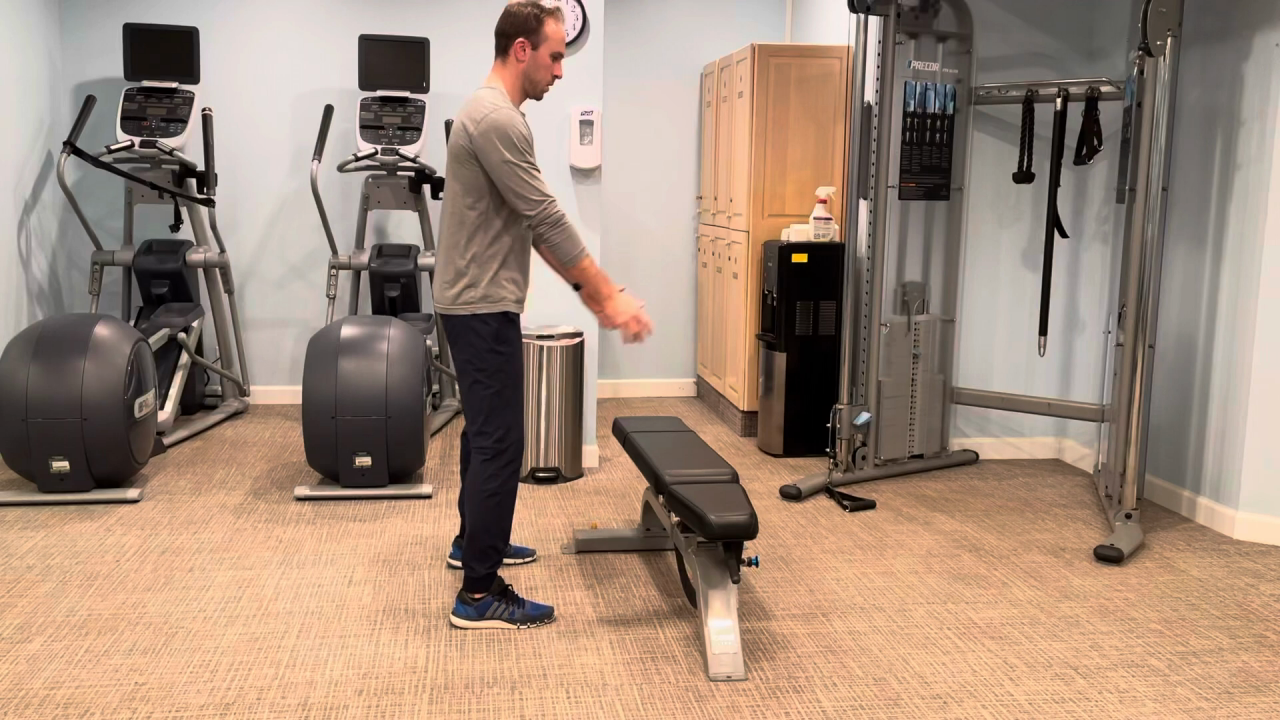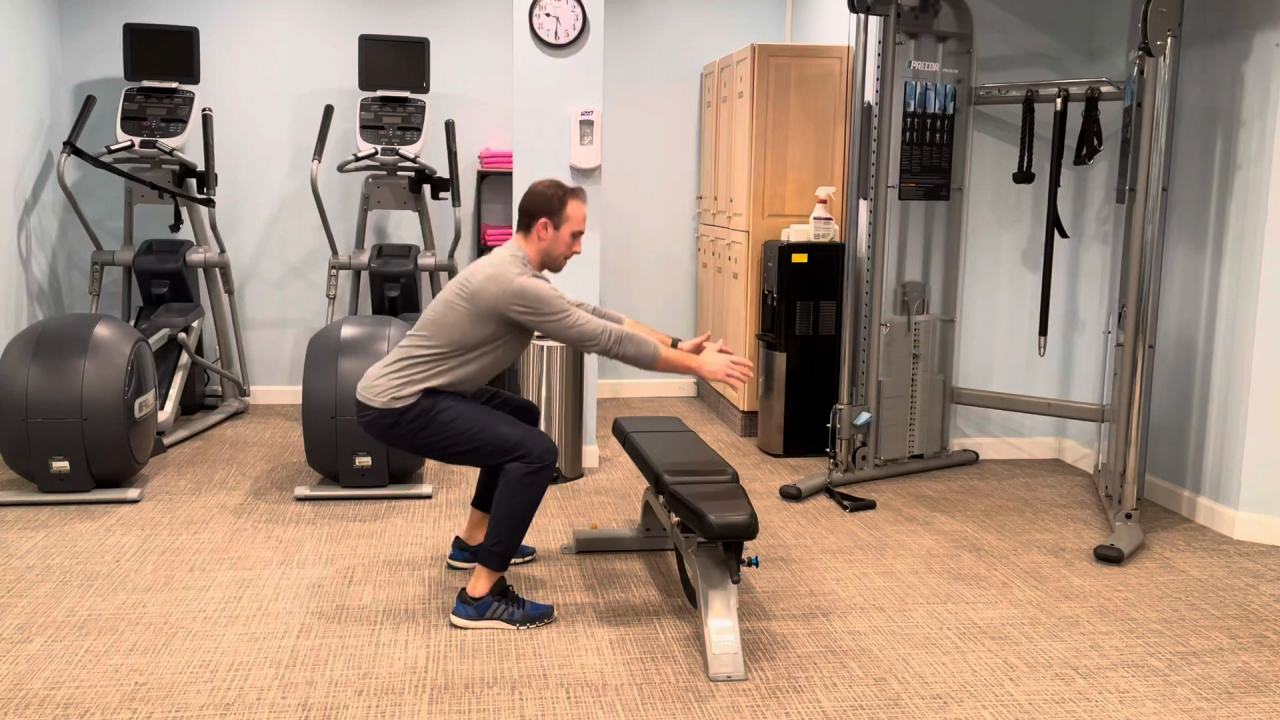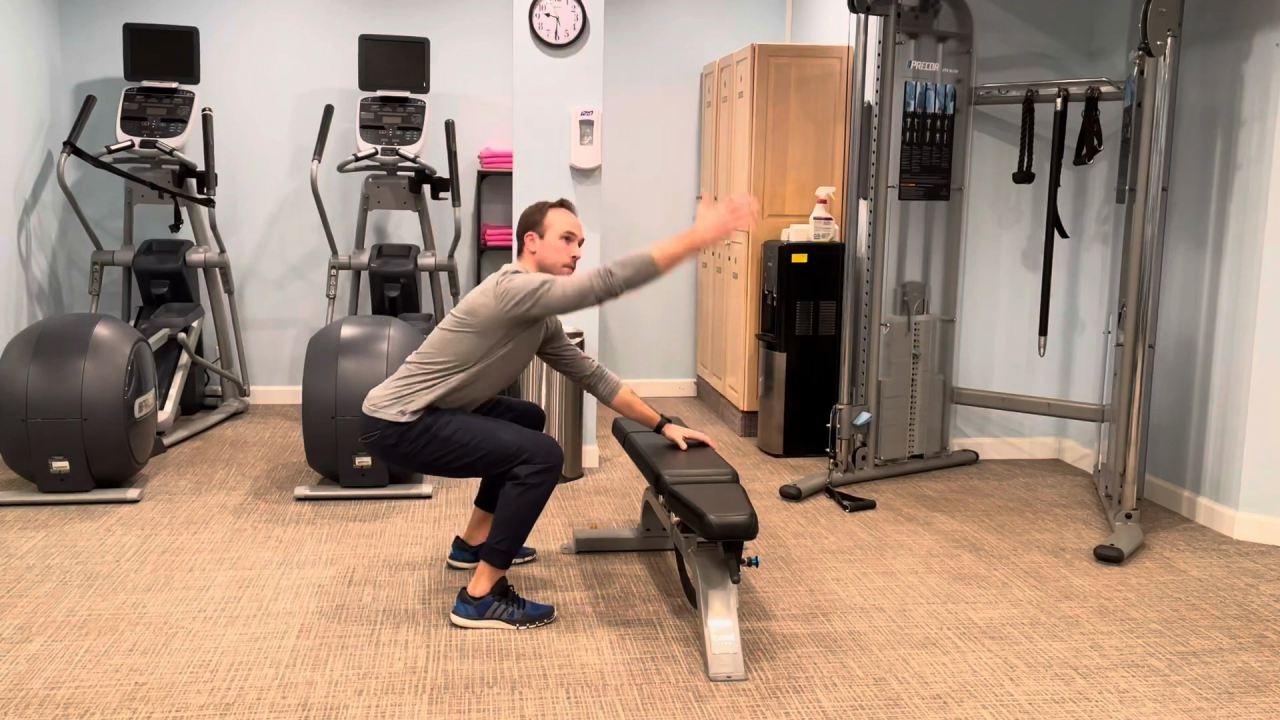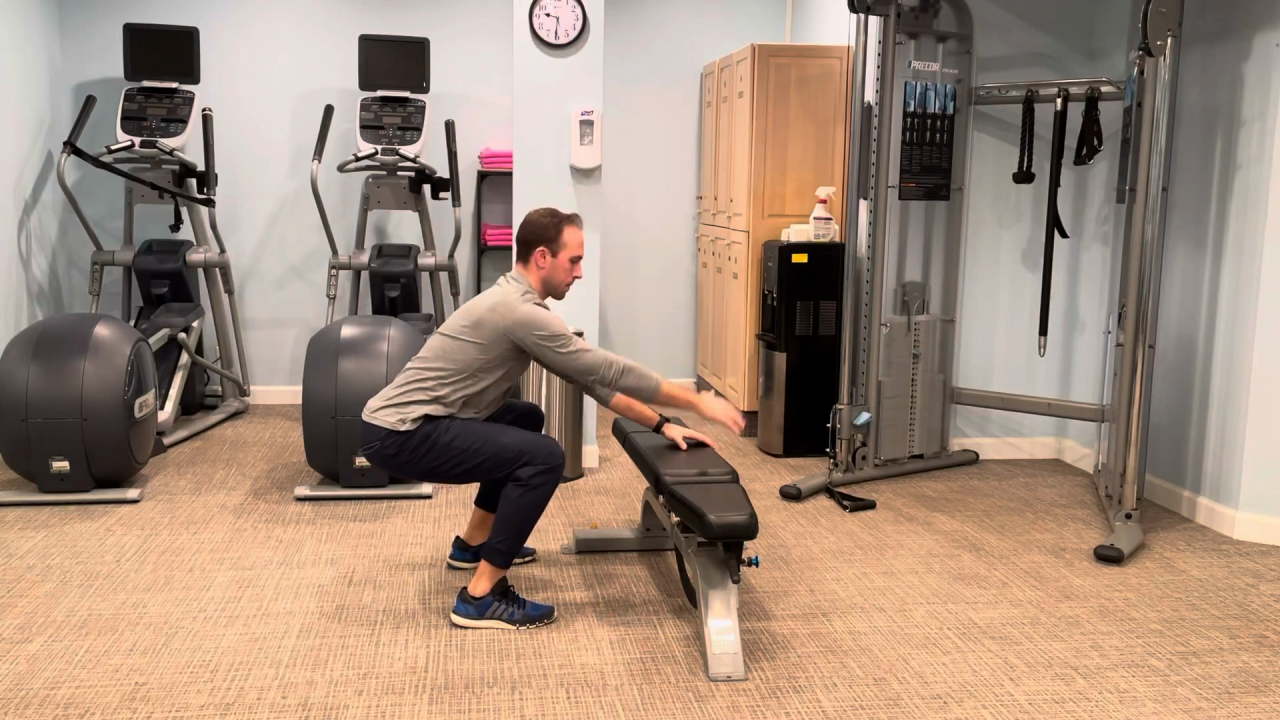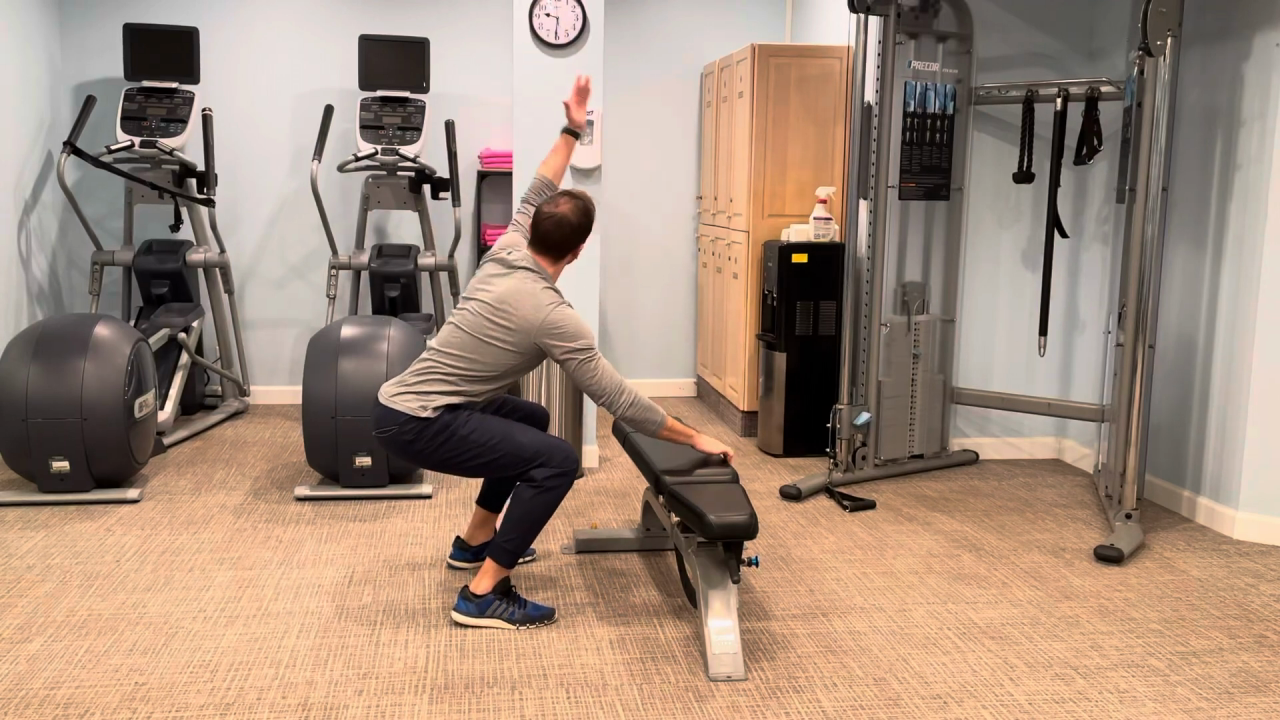
dt=1s
person 1, frame 1
left shoulder: (489, 111)
right shoulder: (497, 118)
left elbow: (533, 223)
right elbow: (545, 221)
left wrist: (590, 287)
right wrist: (606, 297)
left hip: (474, 300)
right hip: (481, 306)
left knee: (488, 429)
right knee: (499, 439)
left ankle: (475, 539)
right ankle: (478, 595)
person 1, frame 2
left shoulder: (515, 271)
right shoulder: (515, 286)
left elbow: (592, 316)
right elbow: (606, 341)
left wrist: (677, 344)
right wrist: (697, 367)
left hip: (406, 392)
right hip: (395, 407)
left knee: (519, 419)
right knee: (534, 452)
left ankle: (473, 540)
right ankle: (480, 597)
person 1, frame 3
left shoulder: (539, 319)
right shoulder: (517, 291)
left elbow: (595, 376)
right elbow: (607, 283)
left wrist: (663, 424)
right wrist: (699, 236)
left hip: (425, 419)
right hip: (396, 426)
left knee: (527, 421)
right knee: (540, 457)
left ankle: (475, 544)
right ankle: (481, 597)
person 1, frame 4
left shoulder: (518, 303)
right shoulder: (520, 312)
left elbow: (594, 376)
right elbow: (609, 371)
left wrist: (661, 423)
right wrist: (696, 401)
left hip: (408, 421)
right hip: (398, 435)
left knee: (526, 420)
right knee: (541, 457)
left ankle: (473, 543)
right ankle: (481, 597)
person 1, frame 5
left shoulder: (501, 257)
right shoulder: (549, 315)
left elbow: (537, 198)
right elbow: (618, 398)
left wrist: (571, 132)
right wrist: (694, 438)
left hip: (409, 403)
right hip: (414, 423)
left knee: (530, 420)
right knee: (556, 460)
left ankle: (476, 541)
right ankle: (482, 595)
